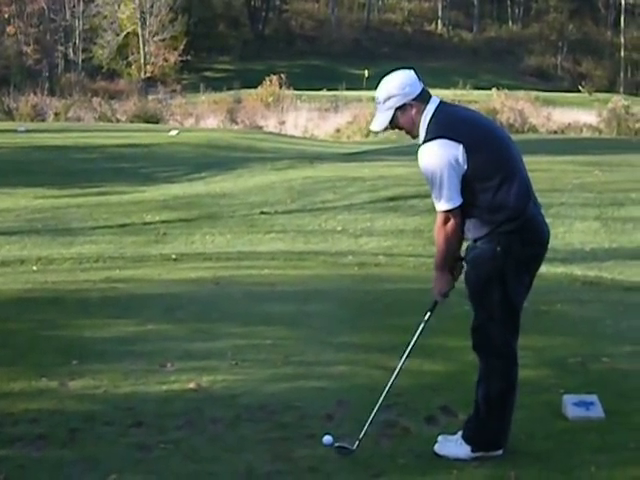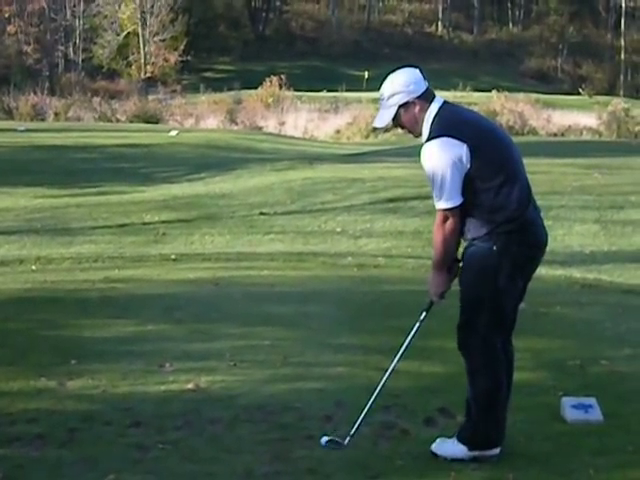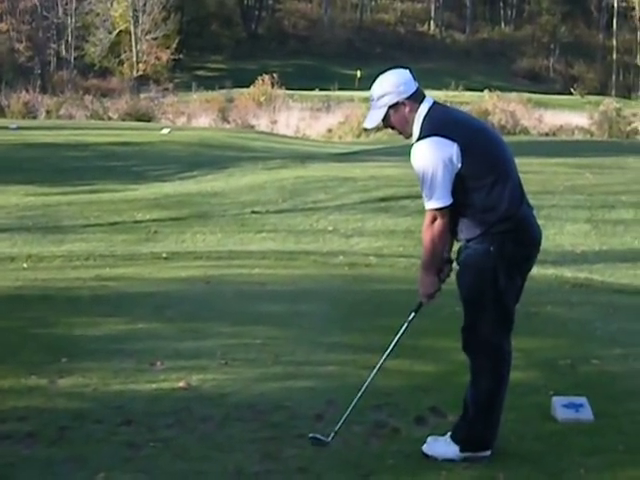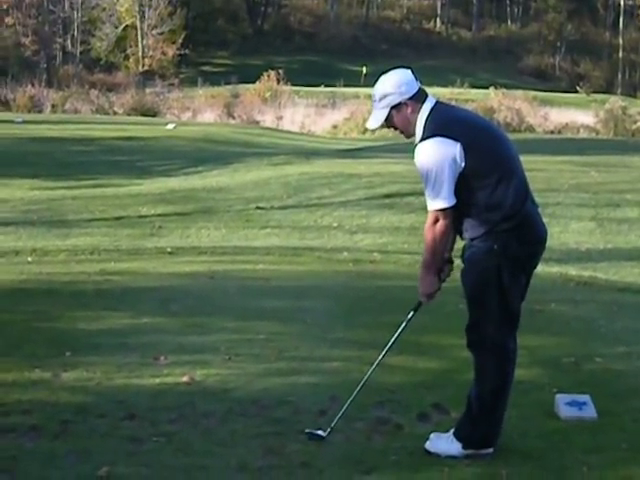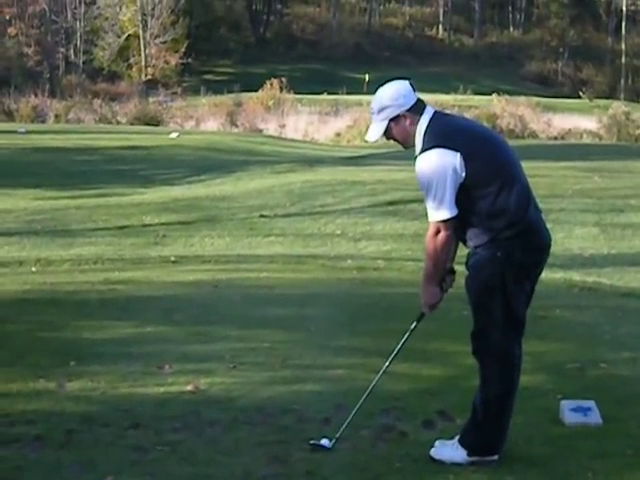
dt=0.3s
person 1, frame 1
left shoulder: (436, 146)
right shoulder: (458, 118)
left elbow: (448, 219)
left wrist: (442, 270)
right wrist: (456, 258)
left hip: (505, 242)
right hip: (520, 233)
left knee: (492, 341)
right knee: (494, 338)
left ankle: (485, 439)
right ankle: (485, 428)
person 1, frame 2
left shoulder: (439, 144)
right shoulder: (459, 120)
left elbow: (448, 218)
left wrist: (439, 269)
right wrist: (453, 259)
left hip: (502, 243)
right hip: (517, 235)
left knee: (479, 339)
right knee: (491, 338)
left ankle: (481, 438)
right ankle: (484, 430)
person 1, frame 3
left shoulder: (429, 144)
right shoulder: (450, 121)
left elbow: (437, 219)
left wrist: (428, 271)
right wrist: (444, 257)
left hip: (497, 243)
right hip: (508, 235)
left knee: (484, 341)
right knee: (487, 339)
left ankle: (473, 439)
right ankle: (476, 430)
person 1, frame 4
left shoulder: (433, 144)
right shoulder: (452, 120)
left elbow: (439, 219)
left wrist: (428, 272)
right wrist: (445, 257)
left hip: (502, 241)
right hip: (515, 233)
left knee: (489, 339)
right knee: (492, 337)
left ankle: (476, 437)
right ankle: (479, 427)
person 1, frame 5
left shoulder: (433, 155)
right shoulder: (453, 128)
left elbow: (440, 230)
left wrist: (430, 283)
right wrist: (446, 267)
left hip: (506, 248)
right hip: (520, 239)
left knee: (494, 346)
right knee: (498, 344)
left ankle: (481, 444)
right ankle: (484, 434)
